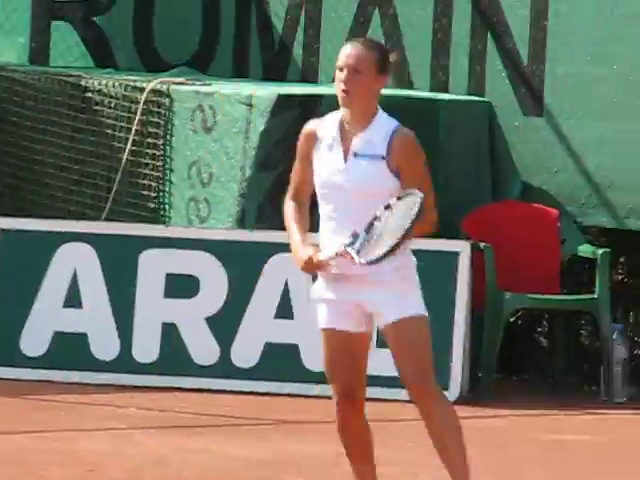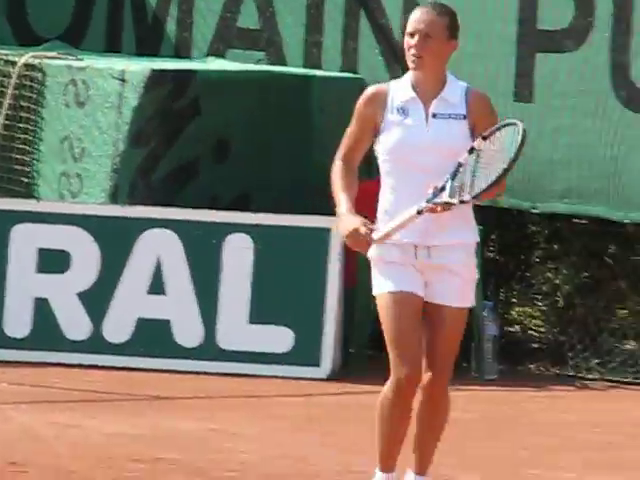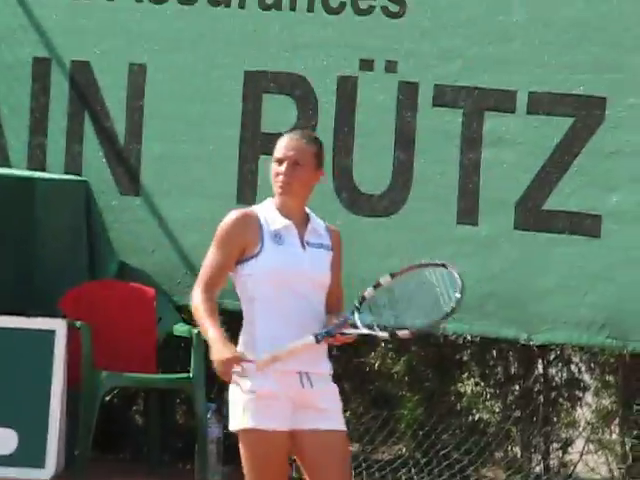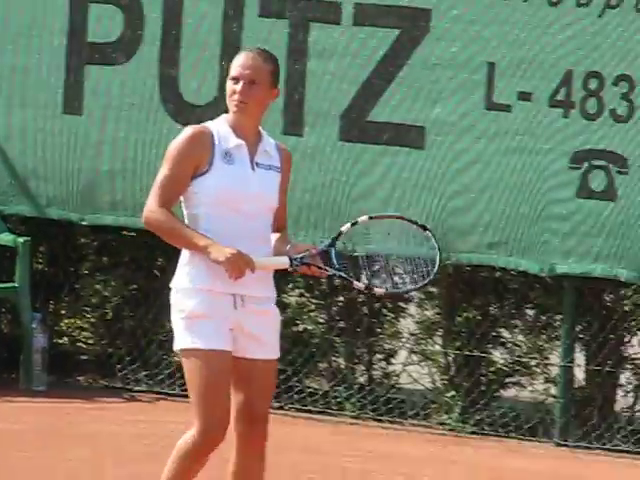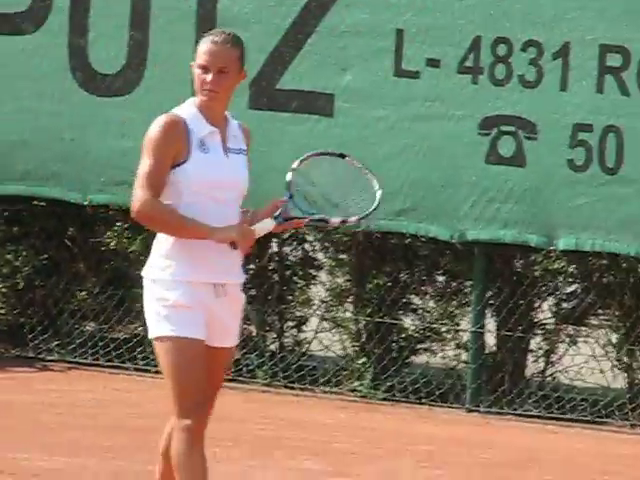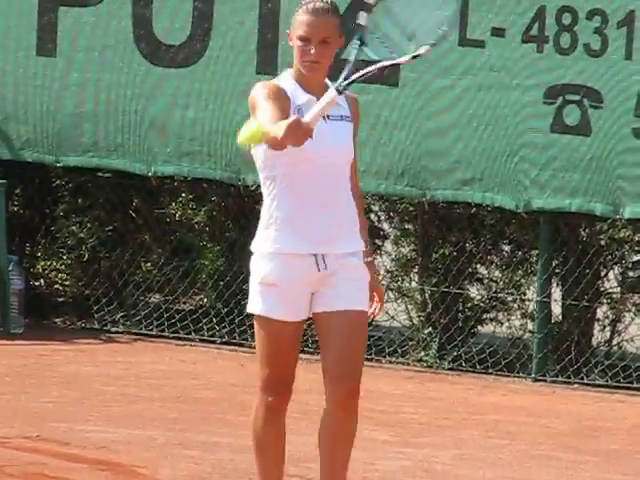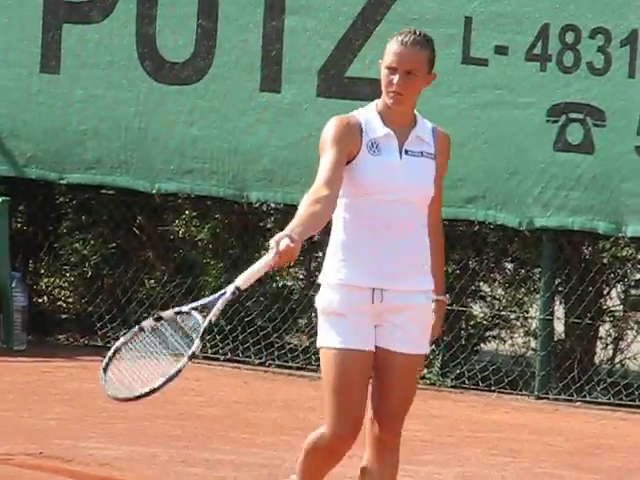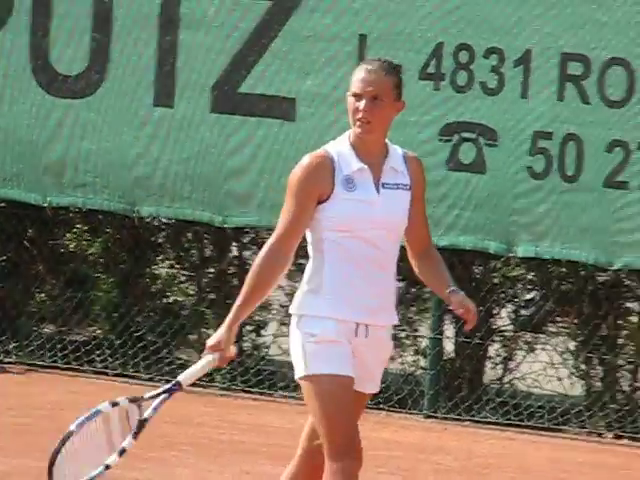
dt=0.4s
person 1, frame 1
left shoulder: (400, 141)
right shoulder: (314, 135)
left elbow: (427, 217)
right elbow: (294, 200)
right wrist: (301, 246)
left hip: (390, 280)
right hip: (336, 282)
left knee: (423, 388)
right knee: (347, 404)
person 1, frame 2
left shoulder: (476, 104)
right shoulder: (378, 100)
left elbow: (496, 183)
right elbow: (345, 163)
left wrist: (456, 197)
right wrist: (347, 215)
left hip: (455, 249)
right hip: (397, 247)
left knee: (437, 379)
right knee: (405, 374)
person 1, frame 3
left shoulder: (329, 236)
right shoulder: (243, 223)
right elbow: (202, 296)
right wrist: (218, 341)
left hip: (315, 381)
right hip: (260, 378)
person 1, frame 4
left shoulder: (279, 156)
right shoulder: (197, 140)
right elbow: (154, 213)
left wrist: (293, 250)
right wrist: (212, 247)
left hip: (258, 302)
right hip: (201, 296)
left knee: (254, 427)
right knee: (212, 427)
person 1, frame 5
left shoulder: (241, 134)
right shoulder: (169, 128)
right elbow: (143, 207)
left wrist: (261, 220)
right wrist: (218, 232)
left hip: (226, 289)
right hip: (175, 287)
left knee: (196, 417)
right knee: (190, 419)
person 1, frame 6
left shoulder: (348, 105)
right shoulder: (269, 94)
right elbow: (270, 134)
left wrist: (368, 258)
right wrist: (288, 130)
left hip: (344, 260)
right hip: (283, 257)
left knee: (343, 394)
right knee: (275, 393)
person 1, frame 7
left shoulder: (437, 142)
right shoulder: (346, 129)
right elbow: (321, 197)
left wrist: (439, 295)
right wrist: (289, 240)
left hip: (410, 299)
right hip: (348, 293)
left knee: (387, 429)
right knee: (343, 428)
person 1, frame 8
left shoulder: (410, 169)
right shoulder: (318, 167)
left elbow: (421, 251)
right elbow: (278, 249)
left wrist: (452, 294)
right wrist: (233, 321)
left hip: (374, 331)
right hip: (322, 325)
